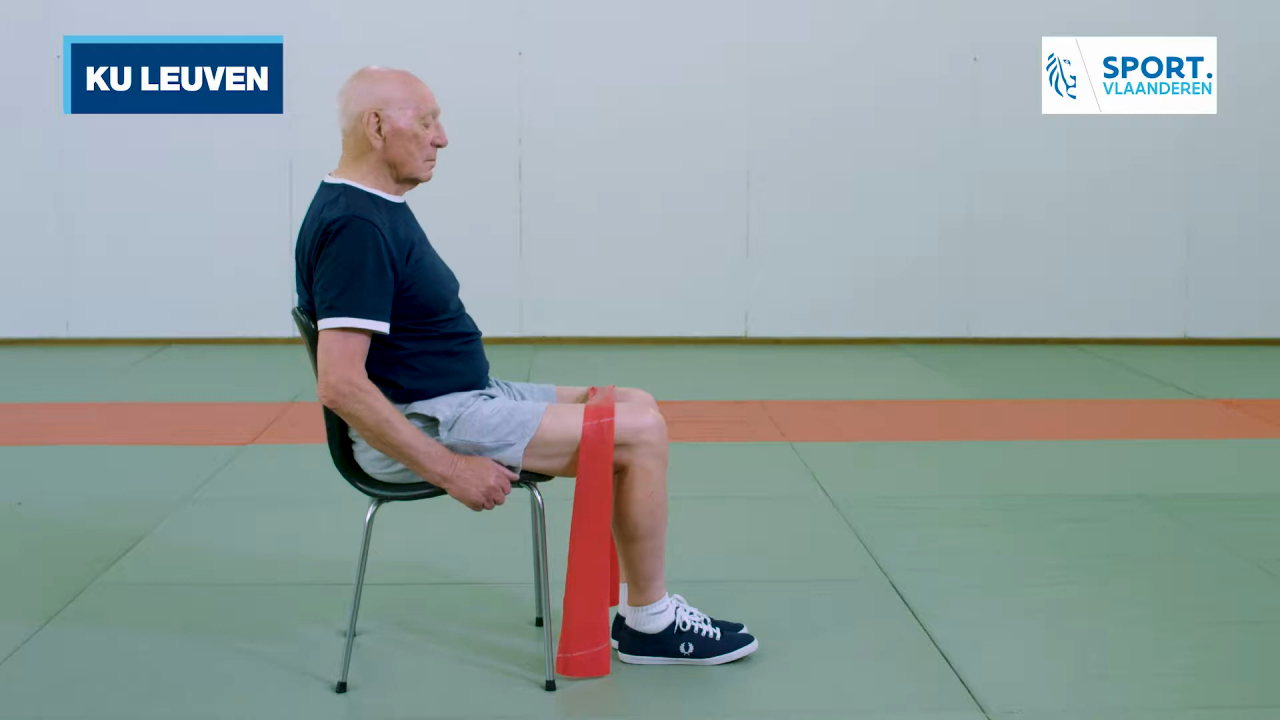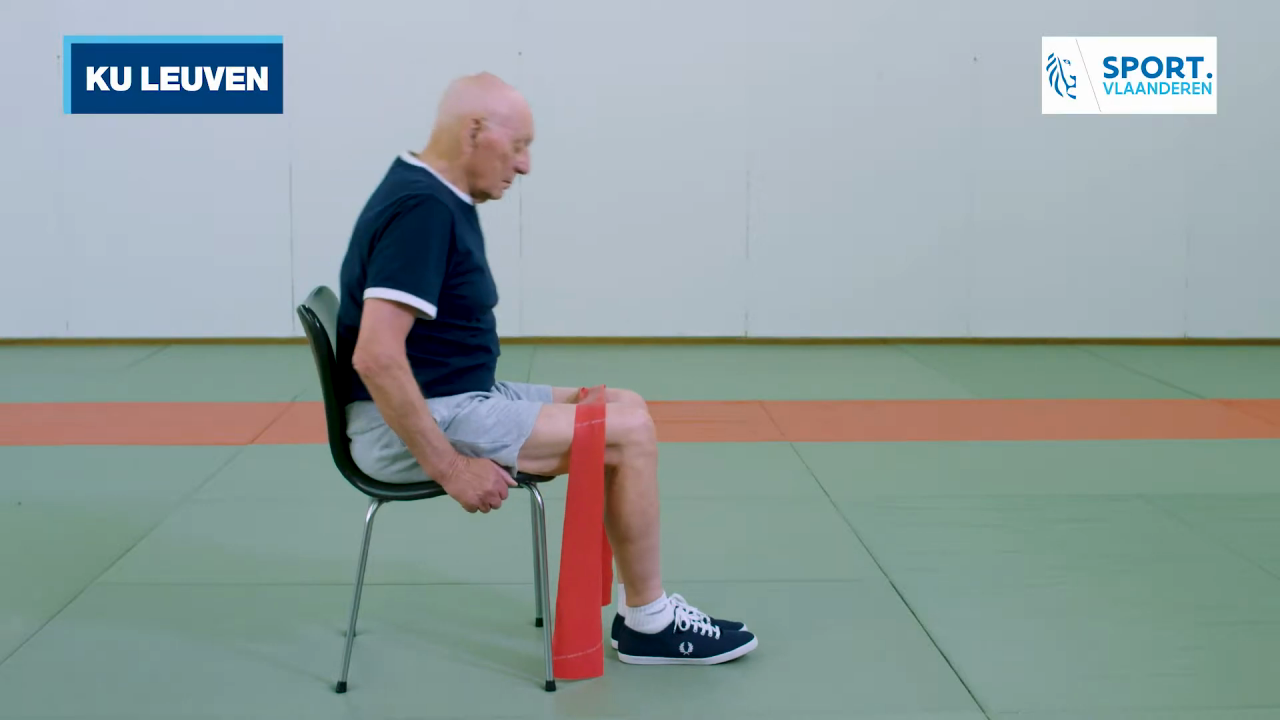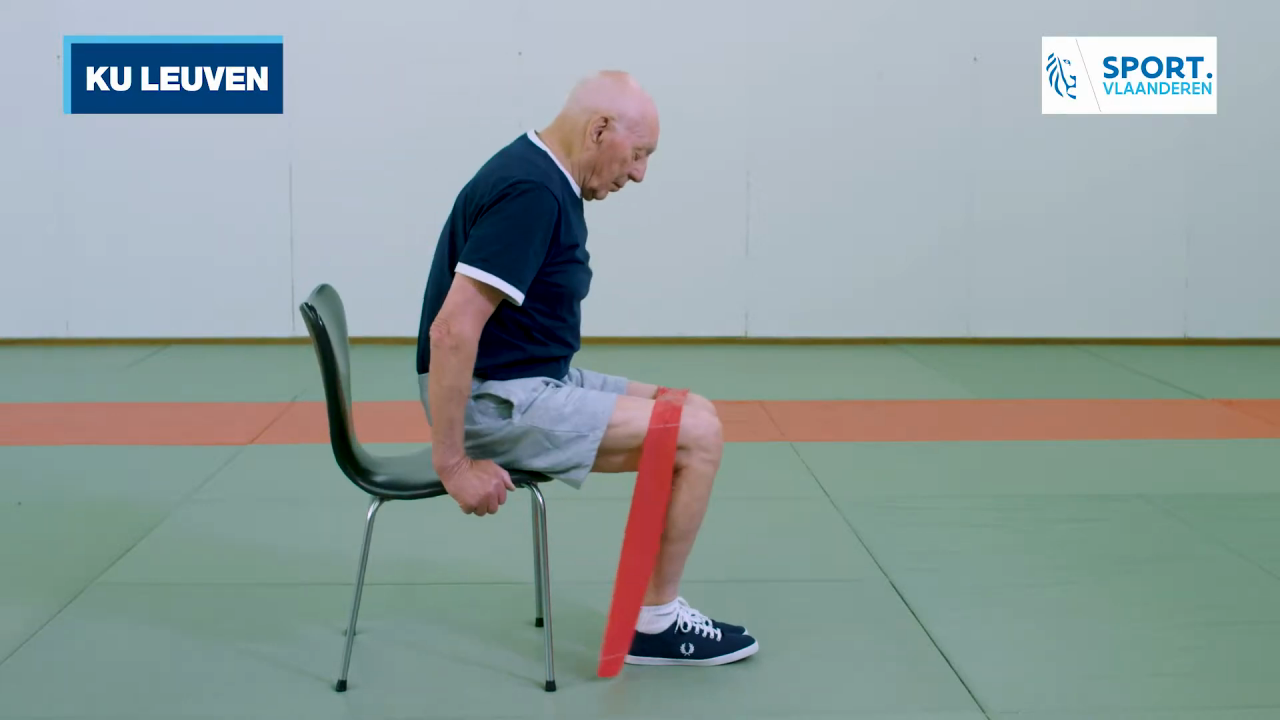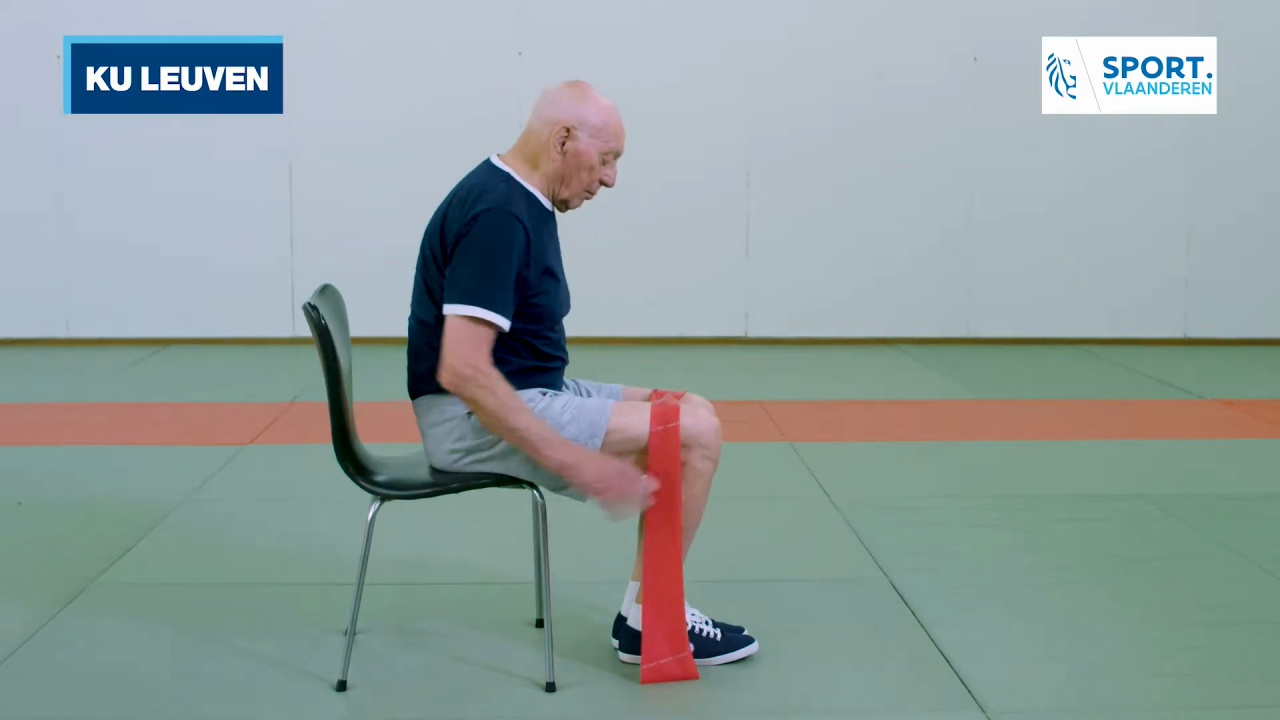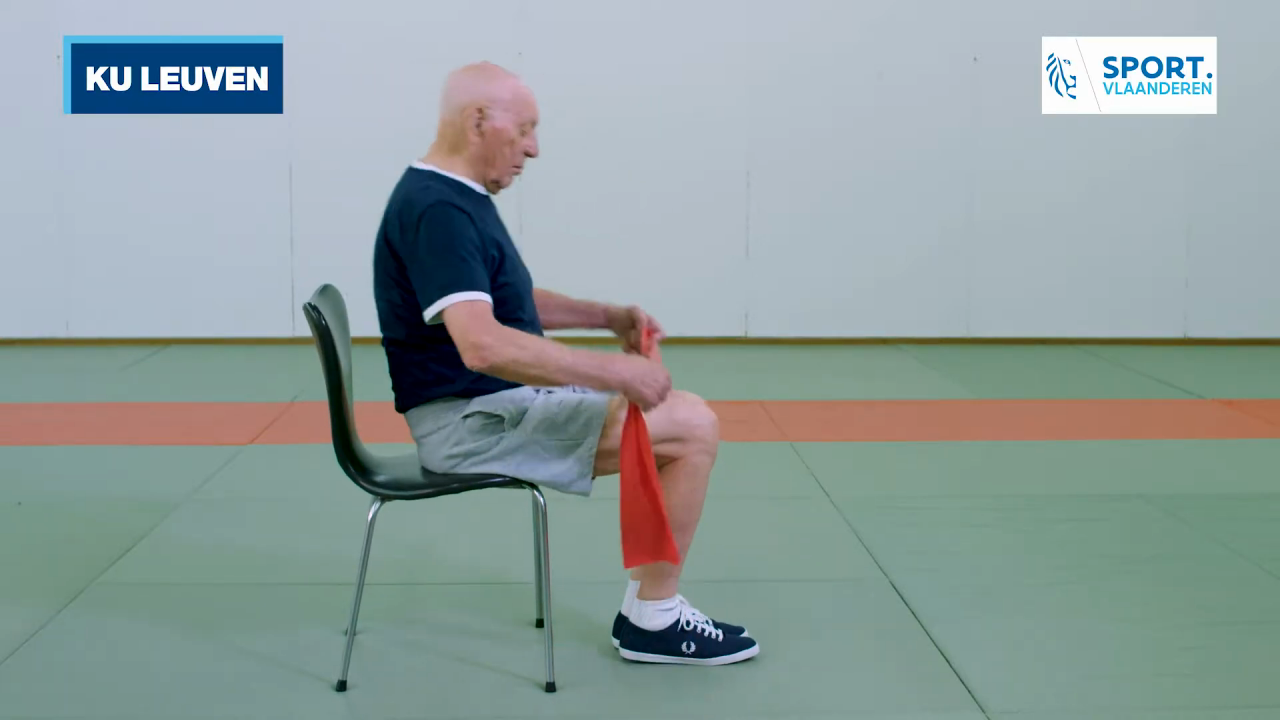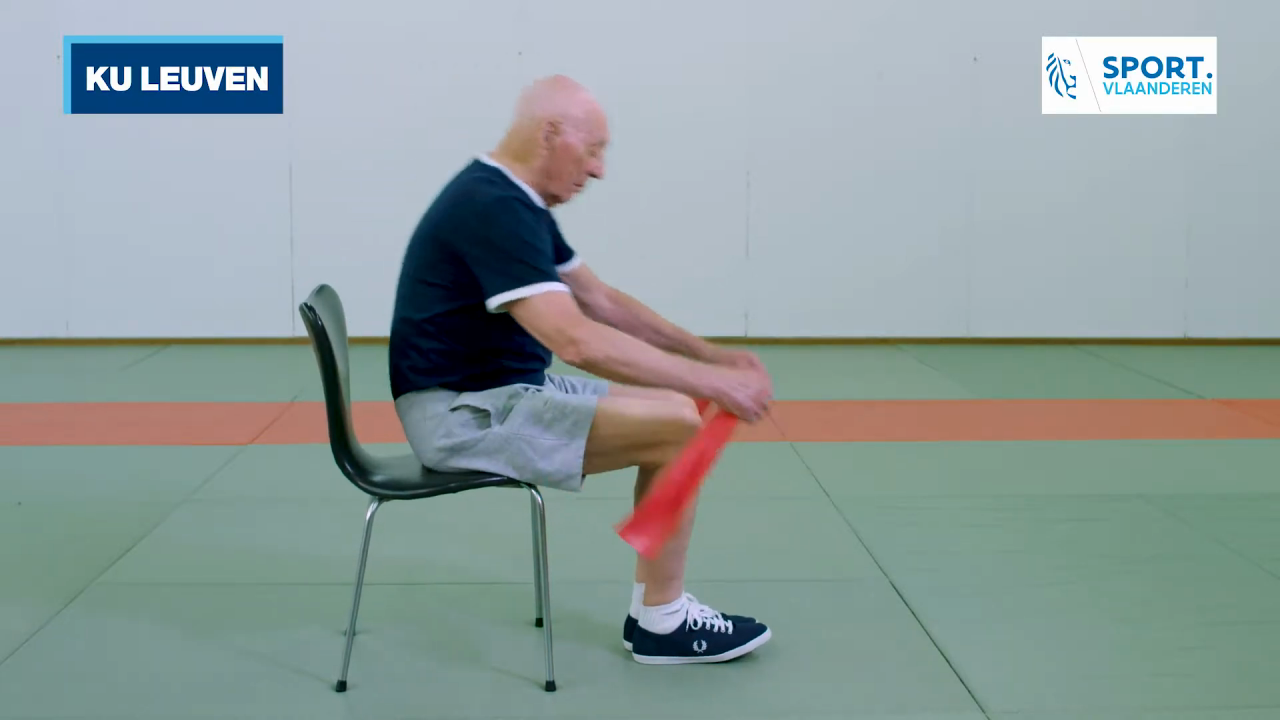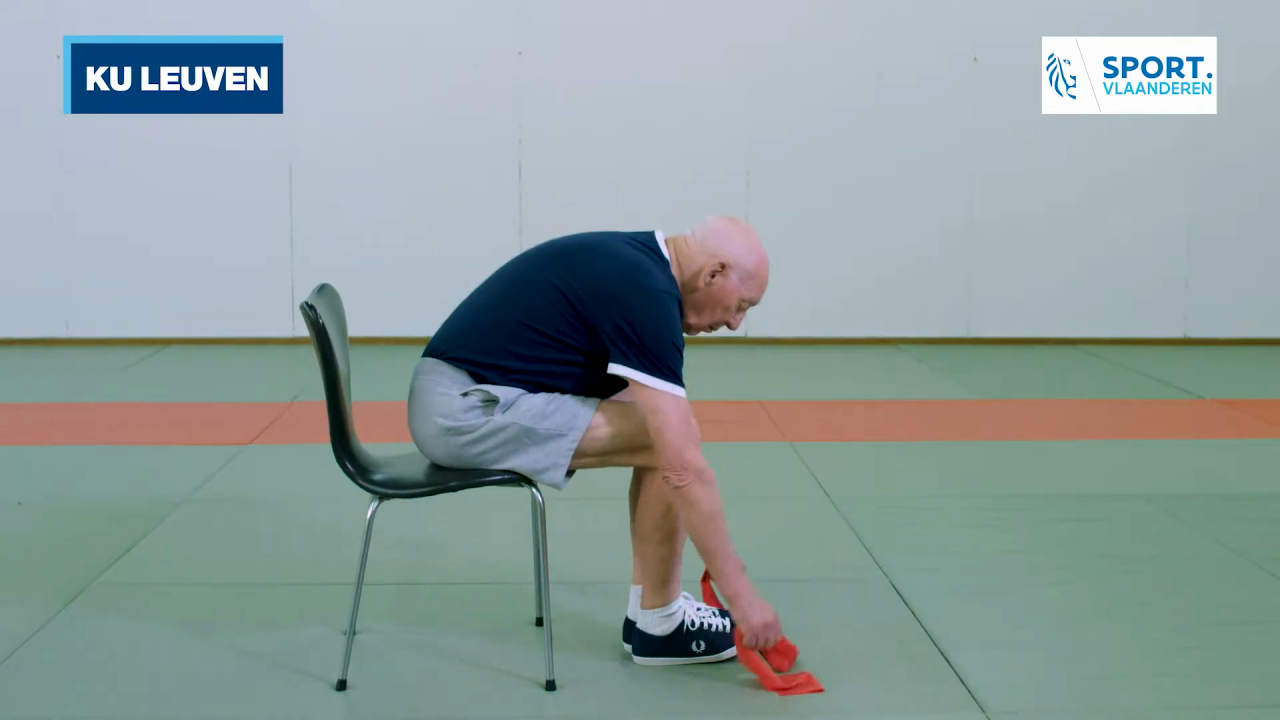
dt=0.7s
person 1, frame 1
left shoulder: (376, 207)
right shoulder: (355, 225)
right elbow: (341, 384)
right wrist: (448, 470)
left hip: (465, 398)
right hip: (425, 425)
left knee: (635, 408)
right knee: (640, 433)
left ankle: (641, 607)
right ankle: (651, 623)
person 1, frame 2
left shoulder: (434, 197)
right shoulder: (423, 208)
right elbow: (377, 356)
right wrist: (449, 467)
left hip: (459, 399)
right hip: (418, 424)
left knee: (625, 408)
right knee: (629, 435)
left ankle: (643, 608)
right ankle: (650, 623)
person 1, frame 3
left shoulder: (538, 176)
right shoulder: (531, 192)
right elbow: (451, 331)
right wrist: (452, 464)
left hip: (535, 382)
right hip: (498, 401)
left knee: (694, 416)
right knee: (697, 437)
left ankle: (648, 607)
right ankle: (654, 622)
person 1, frame 4
left shoulder: (521, 199)
right shoulder: (498, 214)
right elbow: (463, 369)
left wrist: (567, 437)
right wrist: (573, 461)
left hip: (531, 393)
right hip: (483, 421)
left knee: (692, 415)
right knee: (695, 436)
left ankle: (647, 608)
right ankle: (651, 621)
person 1, frame 5
left shoulder: (455, 195)
right shoulder: (437, 210)
left elbow: (509, 298)
right elbow: (483, 345)
left wrist: (609, 315)
right wrist: (616, 373)
left hip: (503, 400)
right hip: (471, 421)
left knee: (686, 415)
right knee: (693, 429)
left ankle: (648, 608)
right ankle: (652, 618)
person 1, frame 6
left shoulder: (507, 200)
right shoulder: (493, 208)
left elbow: (596, 297)
right elbow: (577, 341)
left wrist: (703, 351)
right wrist: (708, 382)
left hip: (497, 395)
right hip: (465, 415)
left knee: (678, 417)
right knee: (678, 431)
left ankle: (659, 607)
right ankle: (663, 621)
person 1, frame 7
left shoulder: (635, 261)
right shoulder: (646, 292)
right elbow: (682, 468)
right wrist: (741, 591)
left hip: (468, 396)
right hip: (466, 409)
left knee: (667, 430)
right knee: (671, 440)
left ankle: (655, 608)
right ankle: (660, 623)
